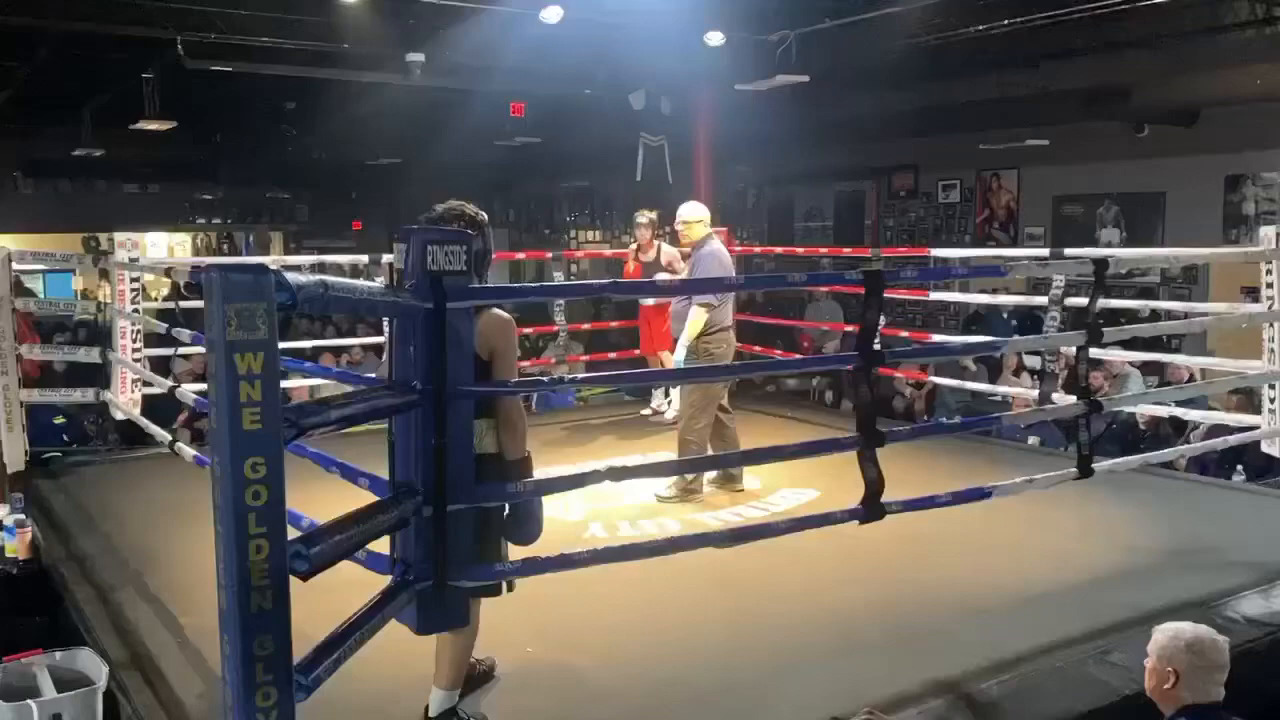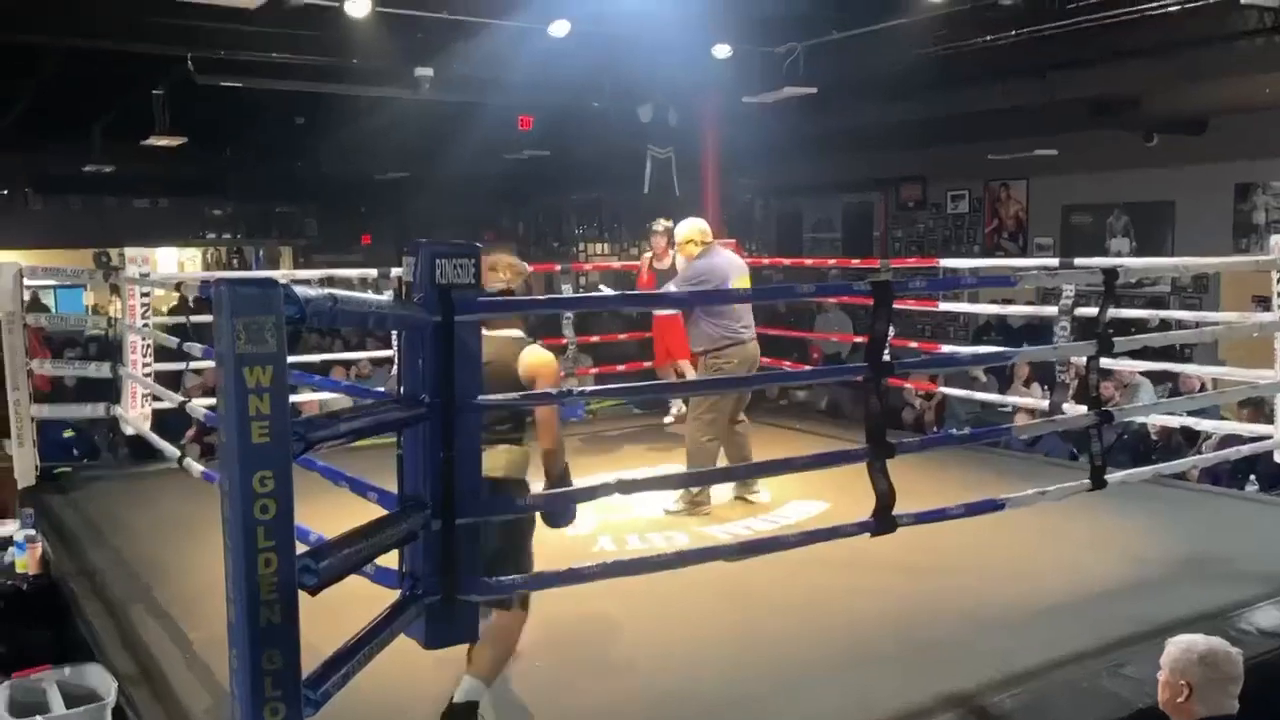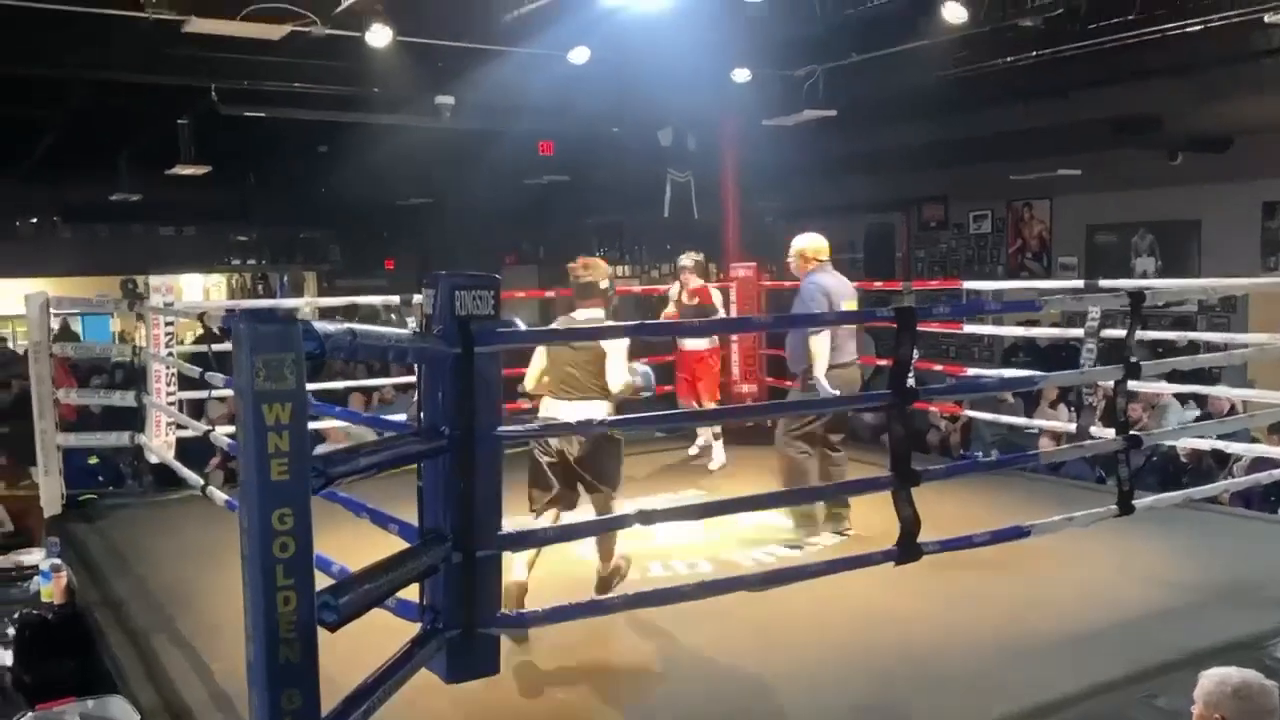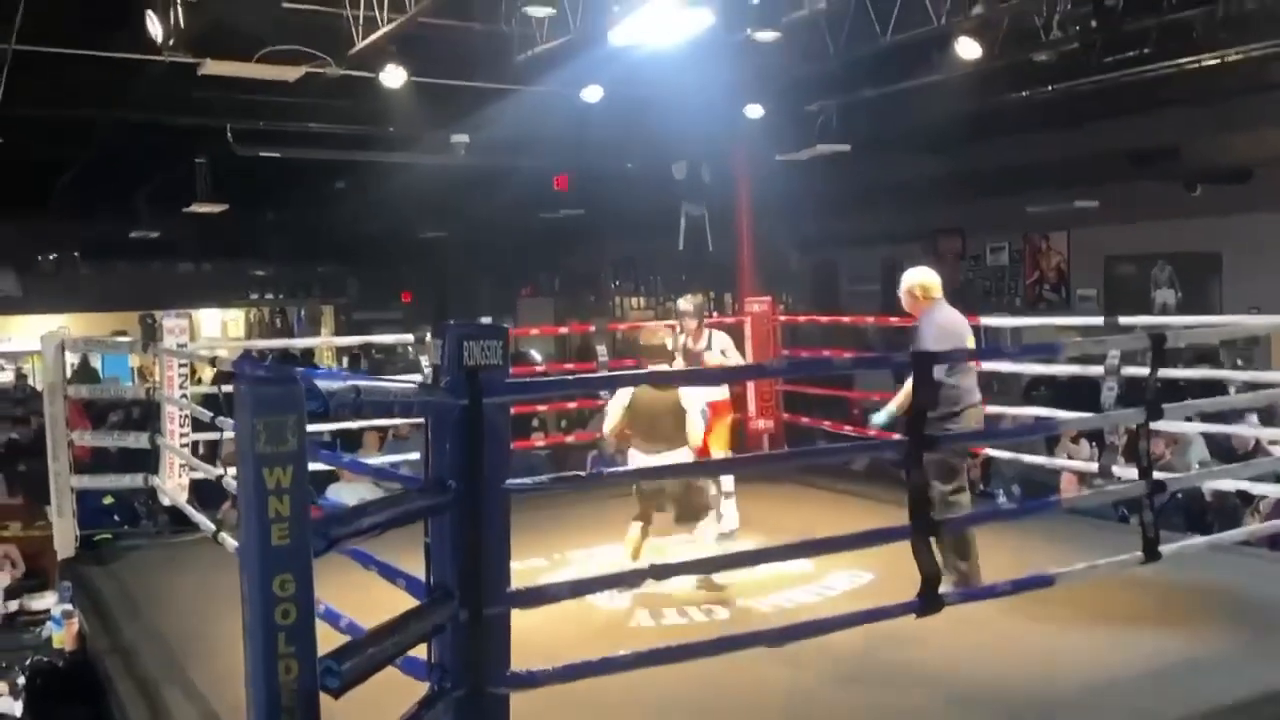
dt=0.5s
person 1, frame 1
right shoulder: (495, 323)
right elbow: (509, 411)
right wrist: (521, 478)
right hip: (476, 462)
right knee: (463, 587)
left ankle: (458, 669)
person 1, frame 2
right shoulder: (538, 359)
right elbow: (548, 440)
right wrist: (558, 482)
right hip: (499, 481)
left knee: (482, 581)
right knee: (509, 601)
left ankle: (483, 654)
person 1, frame 3
left shoulder: (555, 328)
left elbow: (530, 384)
right elbow: (616, 385)
right wrist: (636, 381)
left hip: (552, 424)
right hip: (594, 426)
left knee: (544, 512)
right knee: (604, 502)
left ankle: (518, 582)
right ankle: (606, 572)
person 1, frame 4
left shoulder: (628, 389)
right shoulder: (686, 391)
left elbow: (608, 431)
right elbow: (694, 440)
right wrist: (698, 416)
left hip: (643, 469)
left knee: (642, 518)
right knee: (705, 512)
person 2, frame 1
left shoulder: (709, 254)
right shoulder: (703, 253)
left elbow: (703, 306)
left wrist: (682, 347)
left hip: (707, 344)
right hip: (713, 343)
left knee: (694, 414)
right knee: (718, 409)
left ankle: (689, 484)
right ankle: (731, 475)
person 2, frame 2
left shoulder: (703, 268)
right shoulder: (732, 260)
left hip: (723, 356)
right hip: (745, 349)
left knee: (702, 425)
right knee: (733, 417)
left ankle: (697, 497)
right ankle: (748, 483)
person 2, frame 3
left shoulder: (812, 286)
right shoulder: (843, 284)
left elbow: (818, 333)
left wrist: (819, 375)
left hip: (824, 378)
right hip: (847, 372)
left knee: (791, 440)
right knee: (830, 445)
left ankle: (806, 521)
right ankle: (838, 516)
person 2, frame 4
left shoulder: (936, 325)
right shoulder: (946, 318)
left wrist: (889, 411)
left hip: (950, 420)
right hip: (954, 417)
left knee: (949, 496)
right knee: (922, 486)
left ankle: (965, 577)
right ankle: (936, 566)
person 3, frame 1
left shoulder: (667, 252)
right shoulder: (633, 251)
right wrist: (629, 269)
left hip: (664, 307)
right hip: (644, 308)
left knee: (663, 352)
right knee: (650, 354)
left ankle: (676, 400)
right ankle: (658, 400)
person 3, frame 2
left shoulder: (681, 260)
right shoulder: (647, 260)
right elbow: (641, 291)
right wrist: (643, 271)
left hip: (679, 316)
right hip: (658, 319)
left knee: (682, 361)
right knee: (662, 364)
right ankle: (677, 405)
person 3, frame 3
left shoulder: (710, 293)
right shoulder: (675, 291)
left wrist: (709, 302)
right wrist: (668, 315)
left hip: (706, 352)
right hip: (683, 352)
left knee: (707, 401)
right knee: (684, 398)
left ankle: (718, 451)
right ankle: (703, 433)
person 3, frame 4
left shoulder: (719, 339)
right shoulder: (680, 340)
left elbow: (742, 366)
left wrist: (723, 361)
right wrist: (677, 370)
left hip: (717, 403)
left knee: (719, 453)
left ankle: (729, 510)
